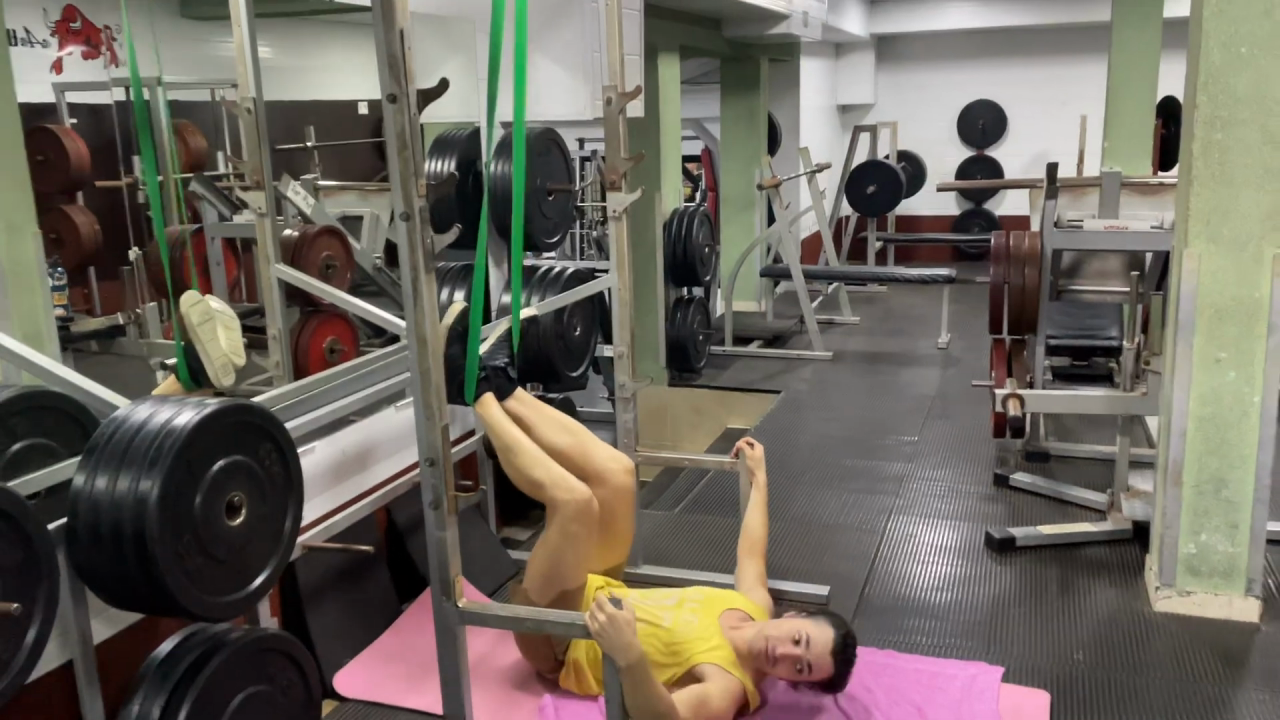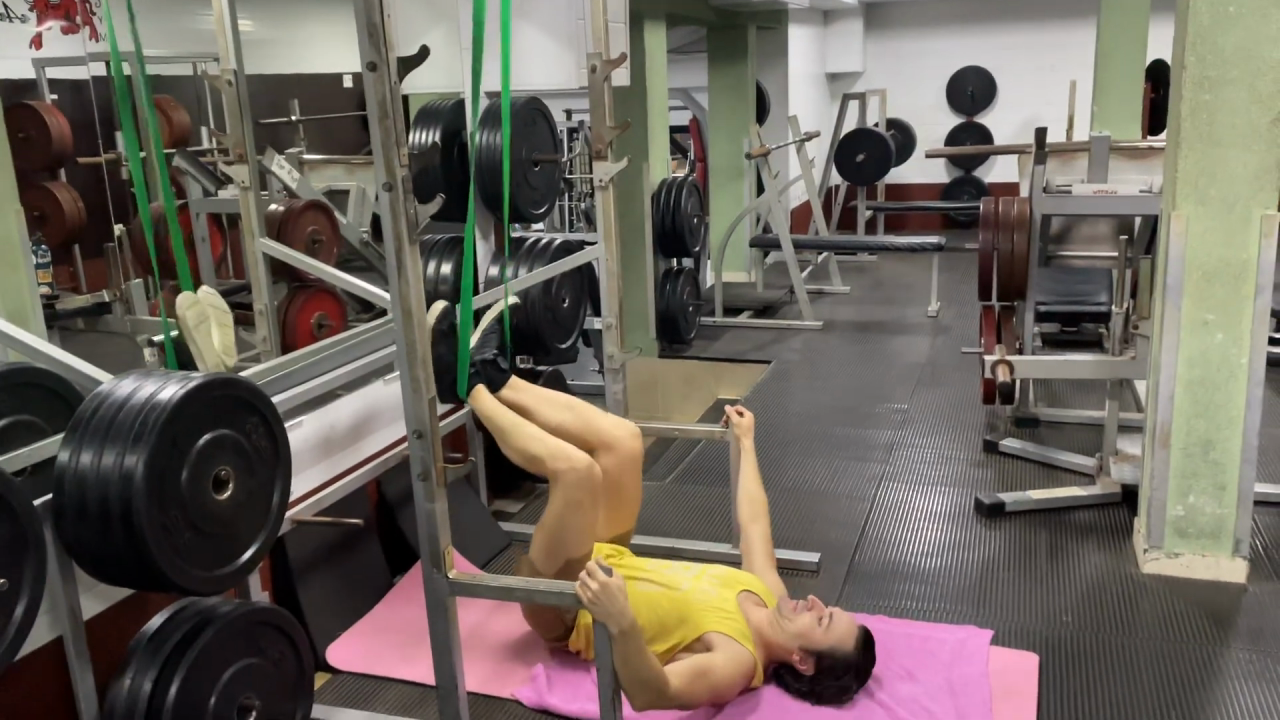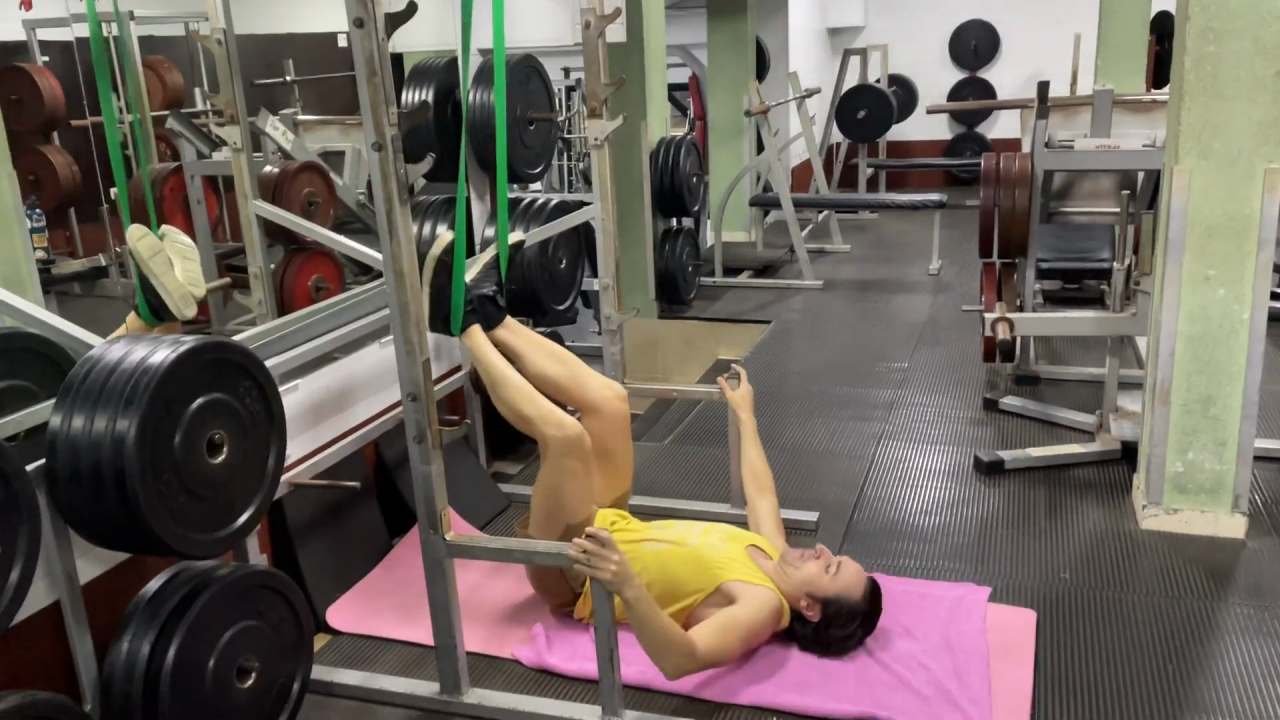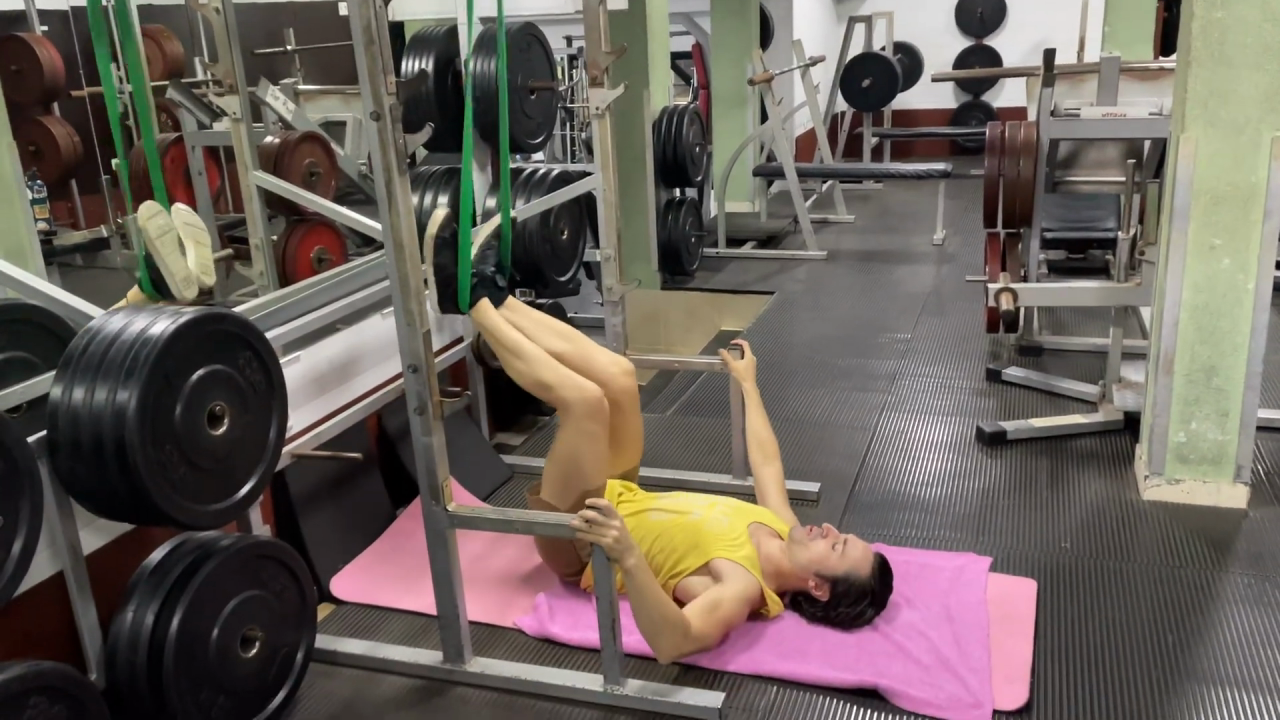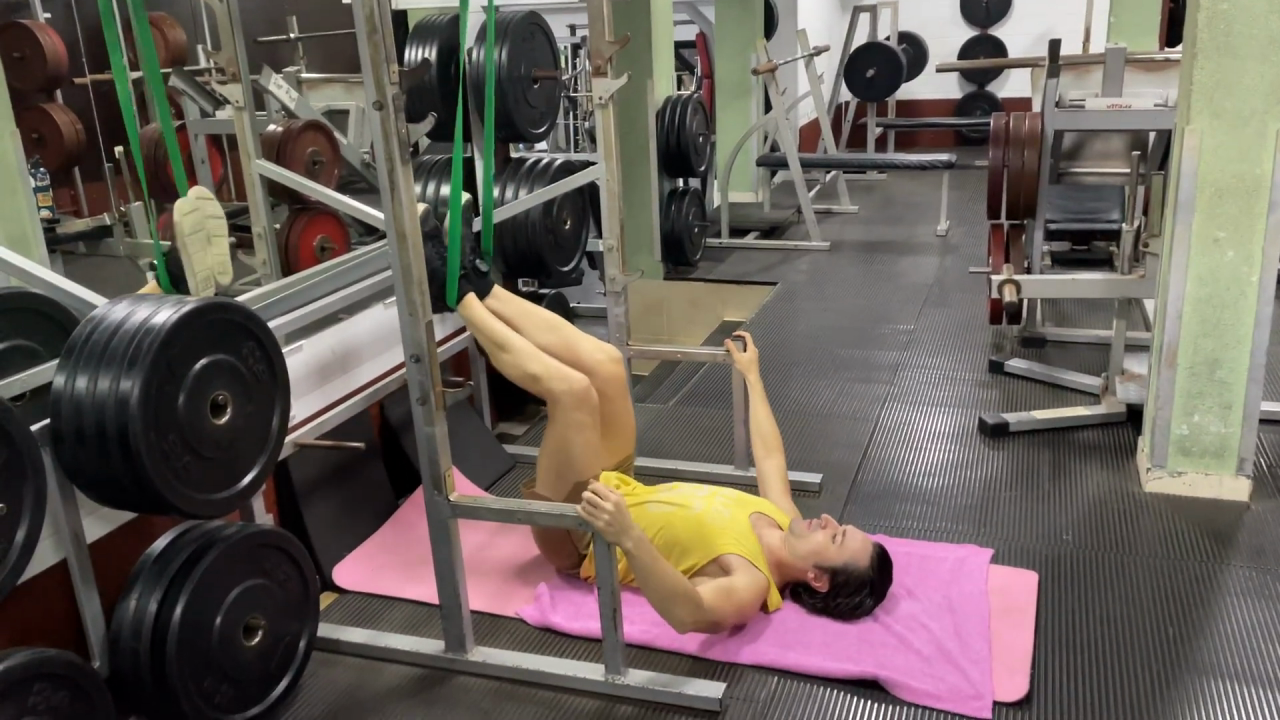
dt=0.7s
person 1, frame 1
left shoulder: (728, 687)
right shoulder: (754, 608)
right elbow: (751, 557)
left wrist: (629, 656)
right wrist: (759, 479)
left hip: (560, 645)
right hip: (594, 594)
left knee: (574, 497)
right knee: (616, 472)
left ankle: (478, 391)
right ankle: (500, 387)
person 1, frame 2
left shoulder: (739, 660)
right shoulder: (771, 599)
left elbow: (649, 695)
right elbow: (755, 527)
left wrist: (621, 623)
right wrist: (746, 444)
left hip: (565, 610)
right hip: (603, 564)
left knee: (576, 469)
right knee: (622, 439)
left ankle: (469, 384)
right ankle: (492, 377)
person 1, frame 3
left shoulder: (764, 607)
right shoulder: (775, 558)
left elbow: (679, 660)
right elbow: (762, 494)
left wrist: (626, 587)
right wrist: (744, 414)
left hip: (573, 574)
right hip: (607, 528)
left knee: (564, 433)
right knee: (609, 400)
left ankle: (466, 323)
right ankle: (489, 316)
person 1, frame 4
left shoulder: (746, 585)
right shoulder: (781, 532)
left elbow: (672, 643)
right elbow: (768, 465)
left wrist: (629, 557)
right wrist: (747, 385)
left hip: (577, 543)
right hip: (614, 500)
left knee: (584, 398)
right knee: (615, 376)
left ankle: (474, 300)
right ankle: (491, 293)
person 1, frame 5
left shoulder: (752, 583)
right shoulder: (783, 525)
left elbow: (689, 614)
right elbow: (770, 457)
left wrist: (628, 538)
right wrist: (751, 376)
left hip: (578, 539)
right hip: (615, 494)
left knee: (571, 387)
right knee: (603, 364)
left ankle: (458, 292)
right ankle: (475, 284)
